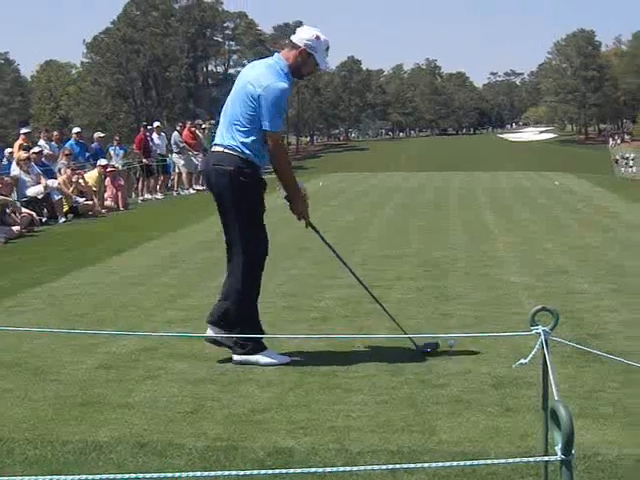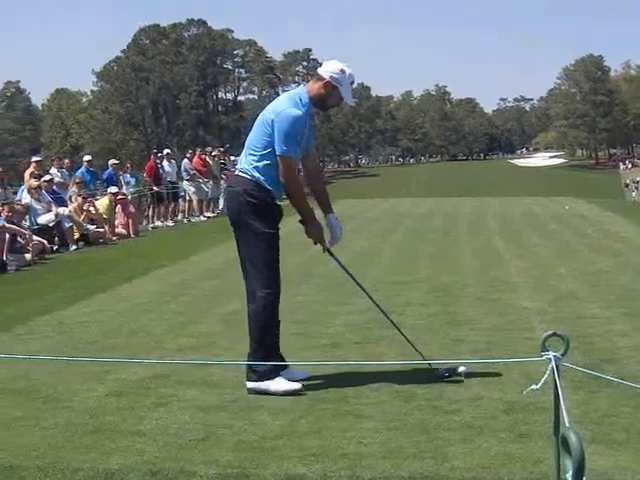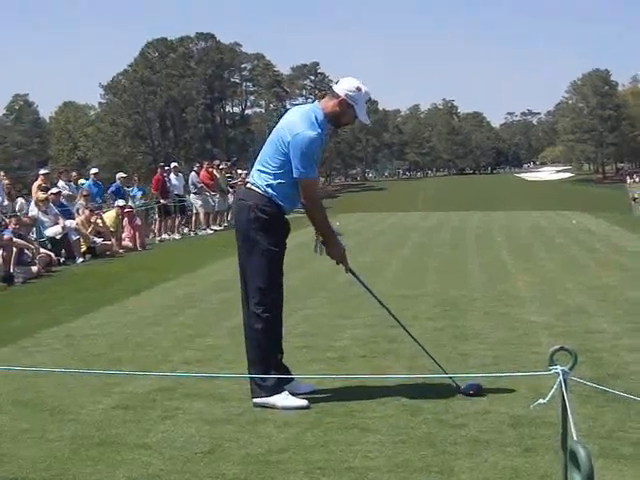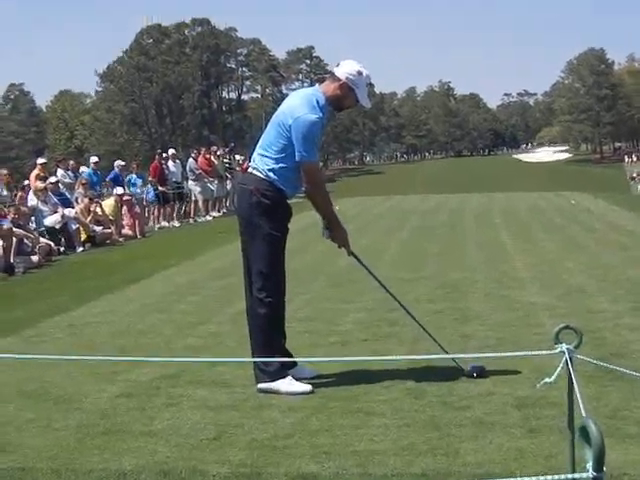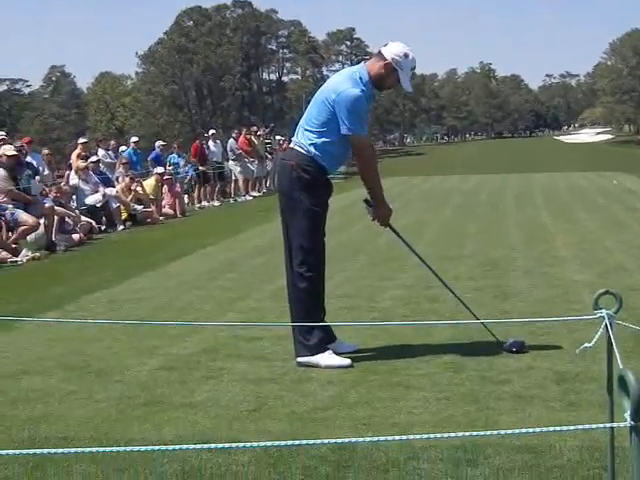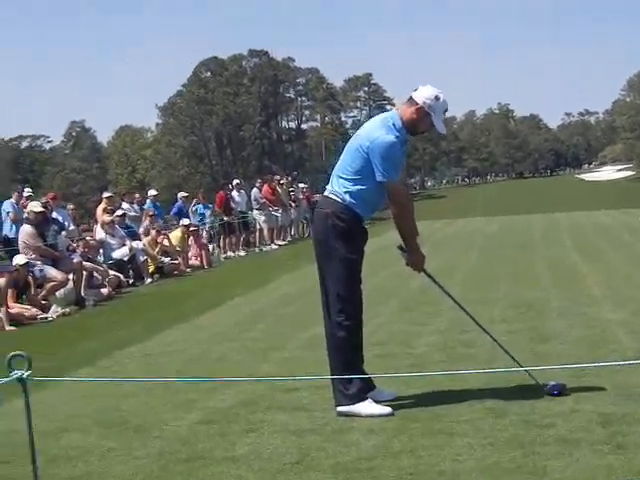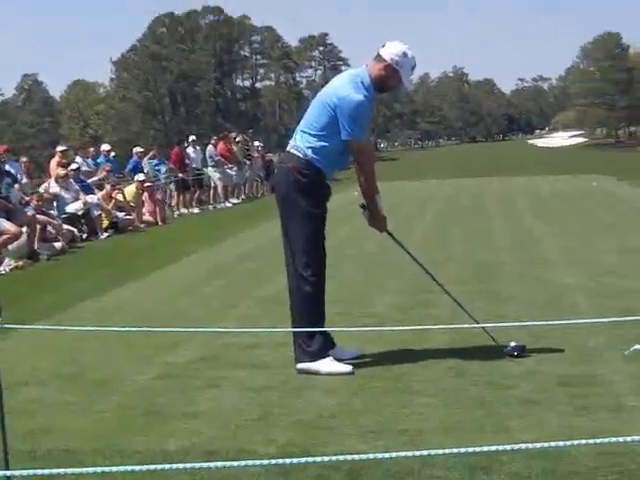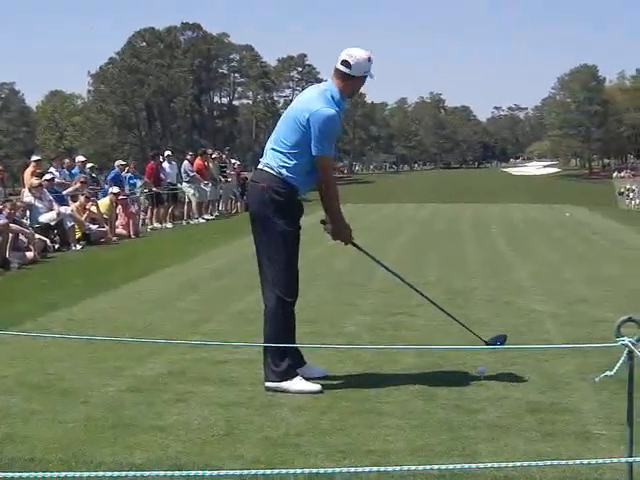
dt=0.5s
person 1, frame 1
left shoulder: (258, 68)
right shoulder: (277, 84)
right elbow: (275, 149)
left wrist: (289, 182)
right wrist: (295, 195)
left hip: (222, 164)
right hip: (237, 170)
left knee: (247, 253)
right knee: (248, 258)
left ankle: (223, 323)
right ankle: (246, 344)
person 1, frame 2
left shoulder: (302, 111)
right shoulder: (291, 112)
left elbow: (311, 168)
right elbow: (288, 177)
left wrist: (329, 215)
right wrist: (310, 221)
left hip: (257, 198)
right hip: (249, 197)
left knee: (265, 284)
right knee: (265, 286)
left ankle: (271, 363)
right ankle: (260, 372)
person 1, frame 3
left shoulder: (306, 114)
right shoulder: (307, 133)
left elbow: (307, 191)
right elbow: (309, 197)
left wrist: (326, 230)
right wrist: (331, 242)
left hip: (263, 211)
right hip: (259, 213)
left knee: (269, 299)
right knee: (262, 300)
left ankle: (276, 374)
right ankle: (266, 387)
person 1, frame 4
left shoulder: (307, 98)
right shoulder: (308, 116)
left elbow: (311, 173)
right elbow: (312, 181)
left wrist: (330, 217)
right wrist: (335, 226)
left hip: (265, 195)
right hip: (262, 197)
left knee: (272, 284)
right knee: (265, 286)
left ankle: (279, 360)
right ankle: (270, 373)
person 1, frame 5
left shoulder: (358, 83)
right shoulder: (351, 91)
left elbow: (366, 148)
right elbow: (362, 154)
left wrist: (378, 196)
right wrist: (379, 202)
left hip: (309, 173)
right hip: (301, 173)
left knee: (311, 259)
right knee: (304, 261)
left ankle: (320, 336)
right ankle: (310, 347)
person 1, frame 6
left shoulder: (391, 129)
right shoulder: (385, 138)
left elbow: (401, 191)
right elbow: (397, 199)
left wrist: (414, 239)
right wrist: (413, 249)
left hip: (345, 221)
right hip: (337, 221)
left knee: (349, 308)
right knee: (342, 310)
left ankle: (358, 384)
right ankle: (349, 396)
person 1, frame 7
left shoulder: (357, 83)
right shoulder: (354, 96)
left elbow: (364, 153)
right elbow: (362, 158)
left wrist: (372, 197)
right wrist: (374, 209)
left hip: (304, 176)
right hip: (300, 177)
left knee: (312, 264)
right knee: (307, 266)
left ankle: (318, 343)
right ankle: (310, 353)
person 1, frame 8
left shoulder: (319, 95)
right shoulder: (325, 111)
left elbow: (320, 172)
right elbow: (325, 175)
left wrist: (331, 216)
right wrist: (338, 222)
left hip: (270, 190)
right hip: (275, 194)
left knee: (281, 281)
right knee: (282, 285)
left ankle: (288, 361)
right ankle: (279, 372)
